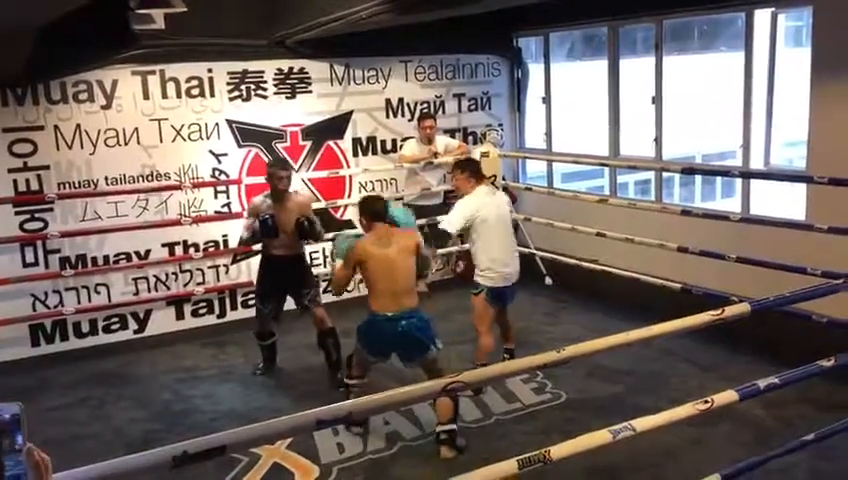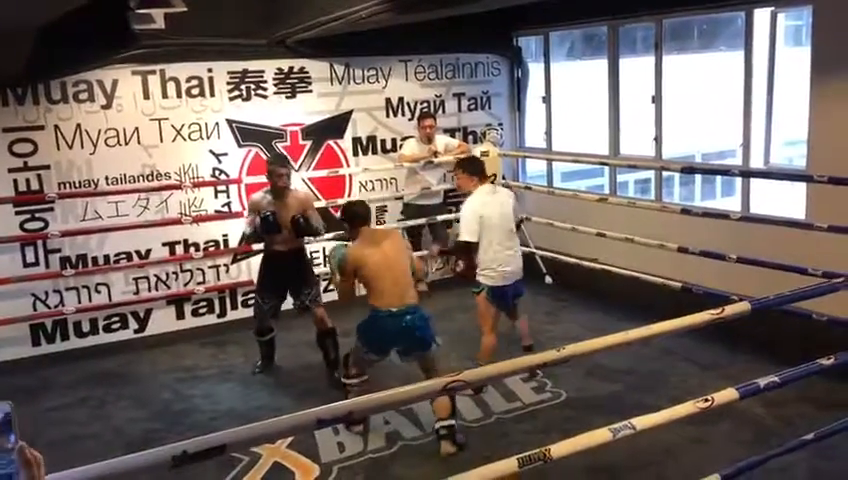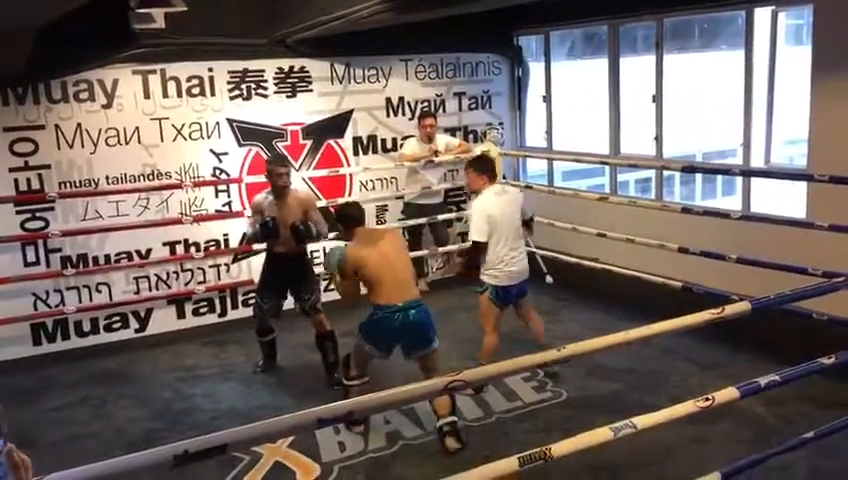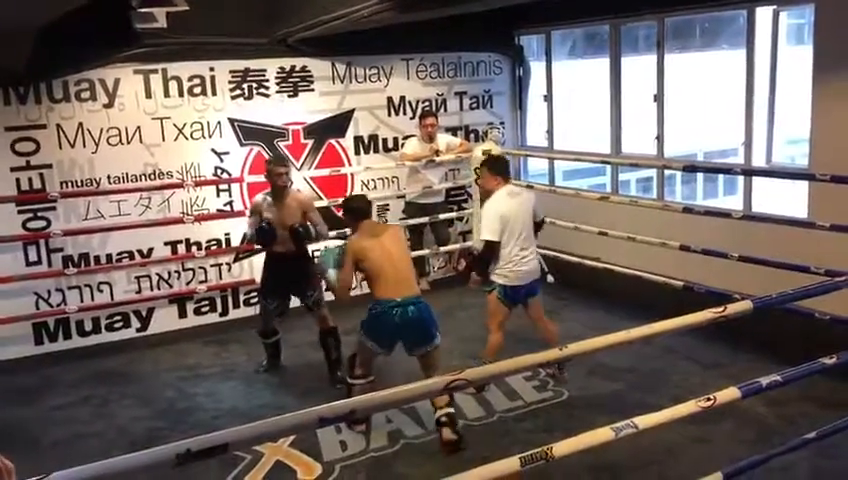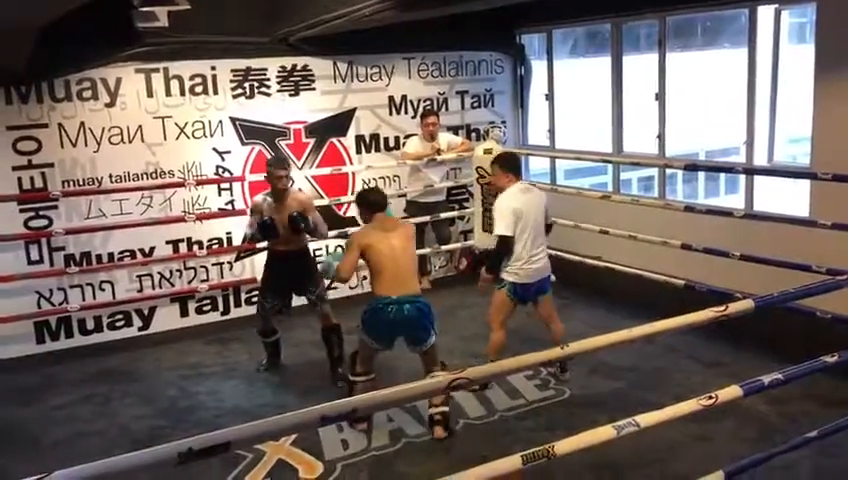
dt=0.1s
person 1, frame 1
left shoulder: (358, 246)
right shoulder: (411, 236)
left elbow: (337, 288)
right elbow: (425, 267)
left wrist: (340, 259)
left hip: (379, 323)
right hip: (412, 320)
left knee: (357, 366)
right knee: (440, 378)
left ankle: (354, 418)
right ankle: (447, 440)
person 1, frame 2
left shoulder: (350, 254)
right shoulder: (397, 236)
left elbow: (346, 297)
right elbow: (420, 273)
left wrist: (337, 273)
left hip: (381, 320)
right hip: (414, 316)
left knee: (354, 364)
right knee: (435, 376)
left ankle: (354, 418)
right ankle: (447, 437)
person 1, frame 3
left shoulder: (348, 254)
right shoulder: (394, 234)
left elbow: (350, 298)
left wrist: (336, 275)
left hip: (385, 316)
right hip: (417, 312)
left knee: (355, 365)
right knee: (434, 375)
left ankle: (355, 418)
right ankle: (450, 433)
person 1, frame 4
left shoulder: (352, 246)
right shoulder: (396, 231)
left elbow: (343, 292)
left wrist: (330, 273)
left hip: (385, 312)
right hip: (418, 307)
left knee: (360, 364)
right knee: (431, 370)
left ankle: (358, 419)
right ankle: (448, 426)
person 1, frame 5
left shoulder: (361, 236)
right shoulder: (409, 229)
left elbow: (343, 275)
left wrist: (330, 268)
left hip: (383, 308)
right hip: (416, 305)
left knee: (363, 361)
right knee: (433, 365)
left ankle: (359, 417)
right ankle: (440, 422)
person 2, frame 1
left shoulder: (302, 202)
right shoulder: (257, 205)
left elbow: (320, 235)
right elbow: (244, 240)
left wrist: (314, 231)
right wrist: (258, 232)
left hip: (297, 264)
right hip: (270, 266)
left knee: (320, 316)
right knee: (263, 321)
left ankle: (336, 369)
right ankle: (269, 360)
person 2, frame 2
left shoulder: (303, 198)
right shoulder: (257, 201)
left elbow: (320, 228)
right elbow: (246, 237)
left wrist: (310, 228)
right wrist: (259, 231)
left hip: (298, 261)
right hip: (271, 263)
left knee: (319, 315)
right knee: (261, 317)
left ankle: (334, 368)
right ankle: (267, 358)
person 2, frame 3
left shoulder: (304, 199)
right shoulder: (259, 202)
left elbow: (324, 230)
right elbow: (249, 237)
left wrist: (311, 232)
right wrist: (260, 233)
left hip: (299, 262)
right hip: (274, 263)
left knee: (318, 318)
right knee: (261, 317)
left ankle: (333, 370)
right ankle: (269, 358)
person 2, frame 4
left shoulder: (303, 200)
right shoulder: (259, 203)
left elbow: (324, 232)
right elbow: (250, 235)
left wrist: (310, 233)
right wrist: (258, 236)
left hip: (300, 261)
right hip: (274, 263)
left knee: (322, 315)
right knee: (266, 318)
left ankle: (336, 368)
right ankle: (273, 358)
person 2, frame 5
left shoulder: (303, 200)
right shoulder: (259, 203)
left elbow: (323, 231)
right elbow: (250, 235)
left wrist: (308, 227)
right wrist: (258, 233)
left hip: (302, 260)
right hip: (276, 262)
left knee: (325, 312)
right knee: (264, 316)
left ankle: (337, 365)
right ankle: (273, 357)
person 3, frame 1
left shoulder: (471, 204)
right shoulder: (500, 196)
left elbow: (444, 232)
left hip: (491, 276)
right hip: (510, 271)
left knee: (483, 328)
right knee: (502, 316)
right ankle: (509, 358)
person 3, frame 2
left shoulder: (472, 205)
right shoulder: (506, 194)
left elbow: (466, 247)
left wrist: (459, 257)
left hip: (491, 275)
right hip: (515, 268)
left knee: (487, 329)
right knee: (516, 315)
right ankle: (529, 354)
person 3, frame 3
left shoulder: (481, 206)
right shoulder: (514, 194)
left elbow: (478, 247)
right elbow: (528, 223)
left wrist: (467, 267)
left hip: (496, 276)
right hip: (520, 268)
left knee: (490, 329)
right knee: (530, 317)
person 3, frame 4
left shoulder: (493, 206)
right shoulder: (527, 195)
left elbow: (490, 248)
right elbow: (538, 225)
left wrist: (478, 271)
left hip: (506, 276)
right hip: (531, 270)
left knee: (494, 327)
right knee: (541, 319)
right ankle: (559, 364)
person 3, frame 5
left shoulder: (505, 202)
right shoulder: (538, 194)
left elbow: (504, 244)
right elbow: (547, 227)
left wrist: (490, 270)
left hip: (516, 274)
right hip: (541, 269)
left knee: (496, 324)
right knee: (551, 318)
right ankle: (562, 365)
person 4, frame 1
left shoulder: (443, 141)
right shoulder: (411, 144)
left elbow: (466, 149)
right elbow: (402, 161)
left wrist: (446, 157)
right wrist: (427, 156)
left hip: (437, 203)
right hip: (413, 204)
left knee: (442, 241)
person 4, frame 2
left shoulder: (443, 140)
right shoulder: (410, 143)
left elbow: (466, 148)
right elbow: (402, 159)
left wrist: (447, 156)
right wrist: (426, 155)
left hip: (436, 202)
right hip: (413, 203)
left knee: (442, 240)
right knee: (415, 244)
right ankle: (420, 279)
person 4, frame 3
left shoulder: (443, 140)
right shoulder: (411, 143)
left elbow: (466, 147)
right elbow: (402, 159)
left wrist: (447, 155)
right wrist: (427, 154)
left hip: (437, 201)
right hip: (414, 202)
left knee: (443, 240)
right knee: (415, 243)
right ankle: (421, 277)
person 4, frame 4
left shoulder: (444, 139)
right shoulder: (412, 142)
left elbow: (467, 146)
right elbow: (404, 158)
left wrist: (448, 154)
right wrist: (428, 154)
left hip: (438, 200)
right hip: (415, 202)
left knee: (444, 239)
right knee: (416, 243)
right ankle: (422, 277)
person 4, frame 5
left shoulder: (446, 138)
right shoulder: (414, 141)
left elbow: (468, 145)
right elbow: (405, 157)
left wrist: (449, 153)
right wrist: (429, 153)
left hip: (439, 199)
right hip: (416, 200)
left knee: (445, 238)
right knee: (418, 242)
right ankle: (423, 276)
